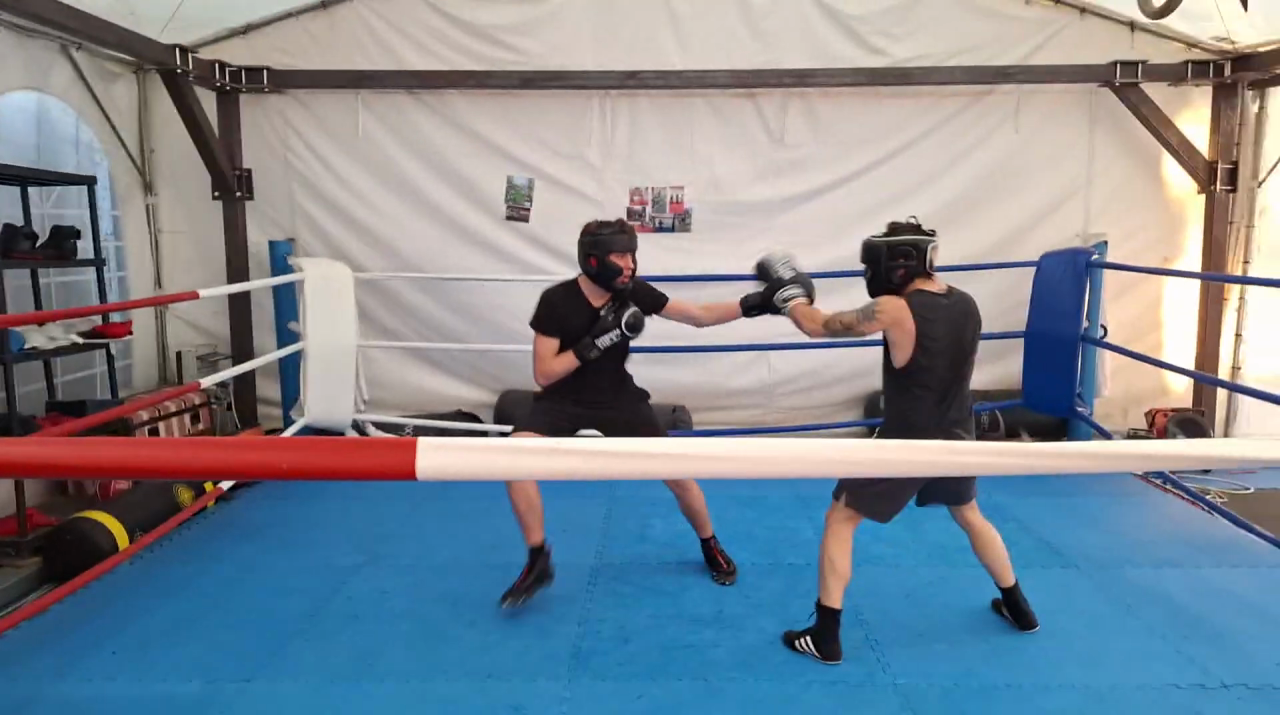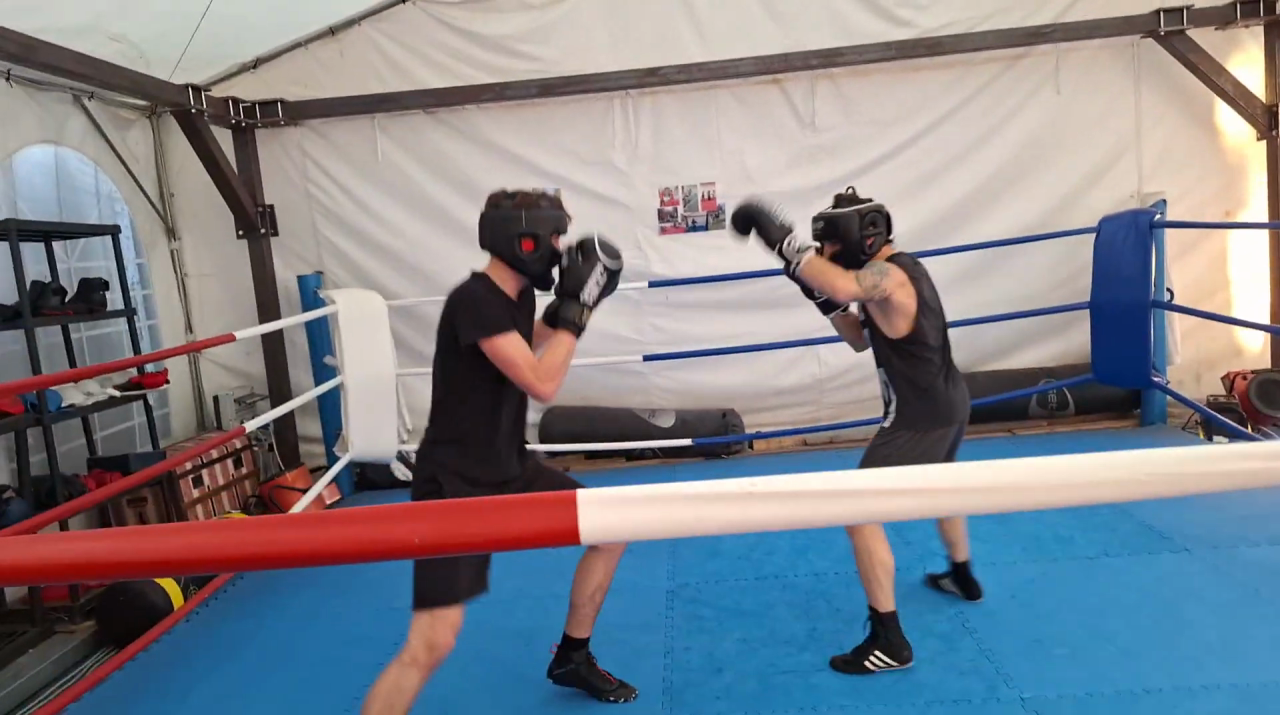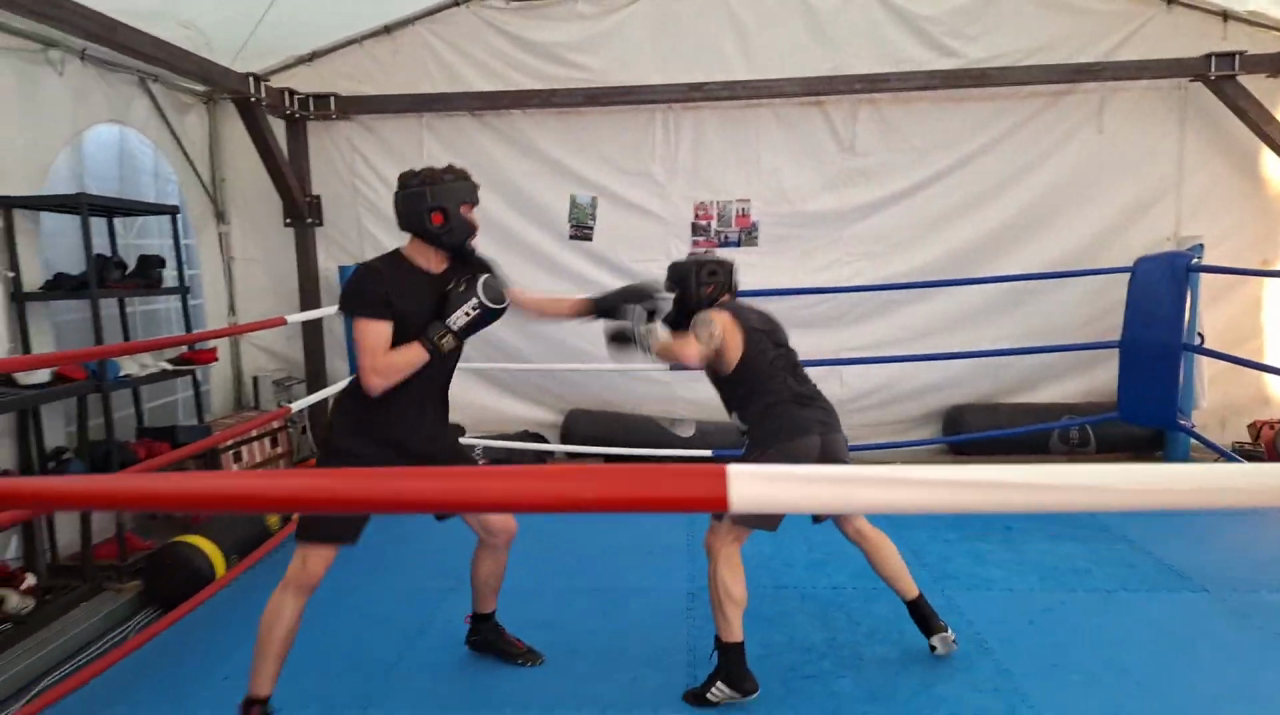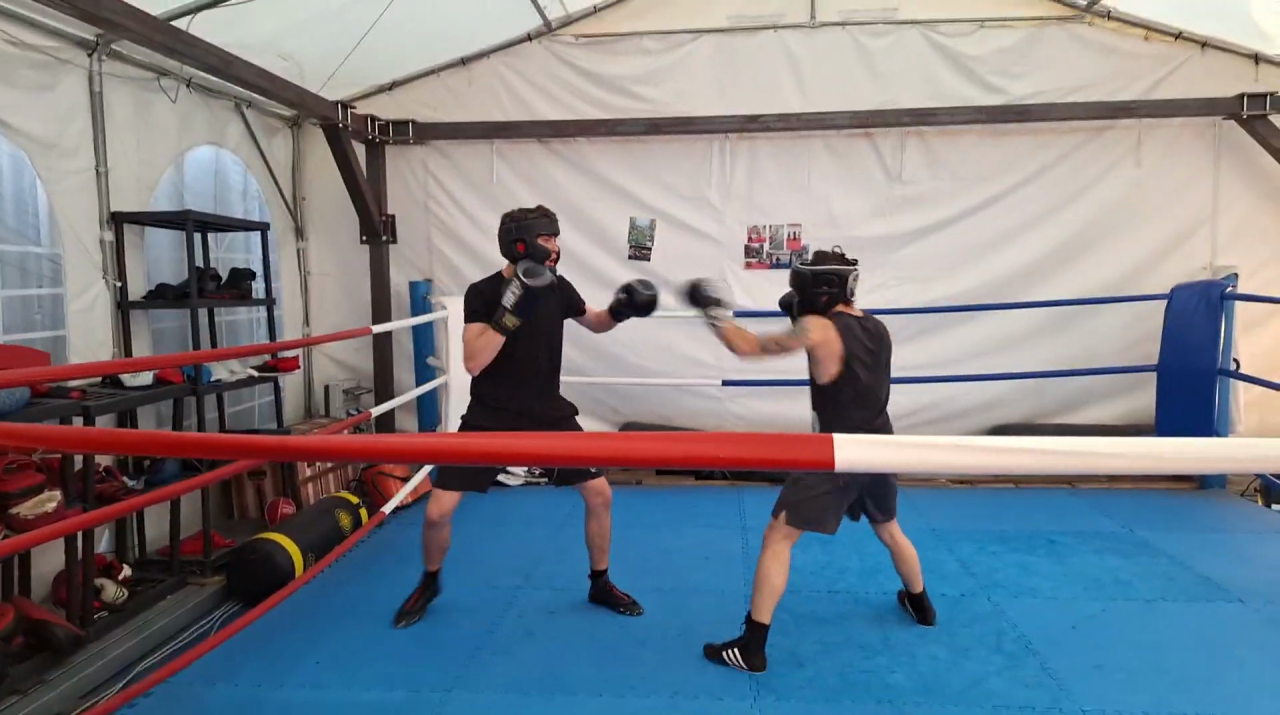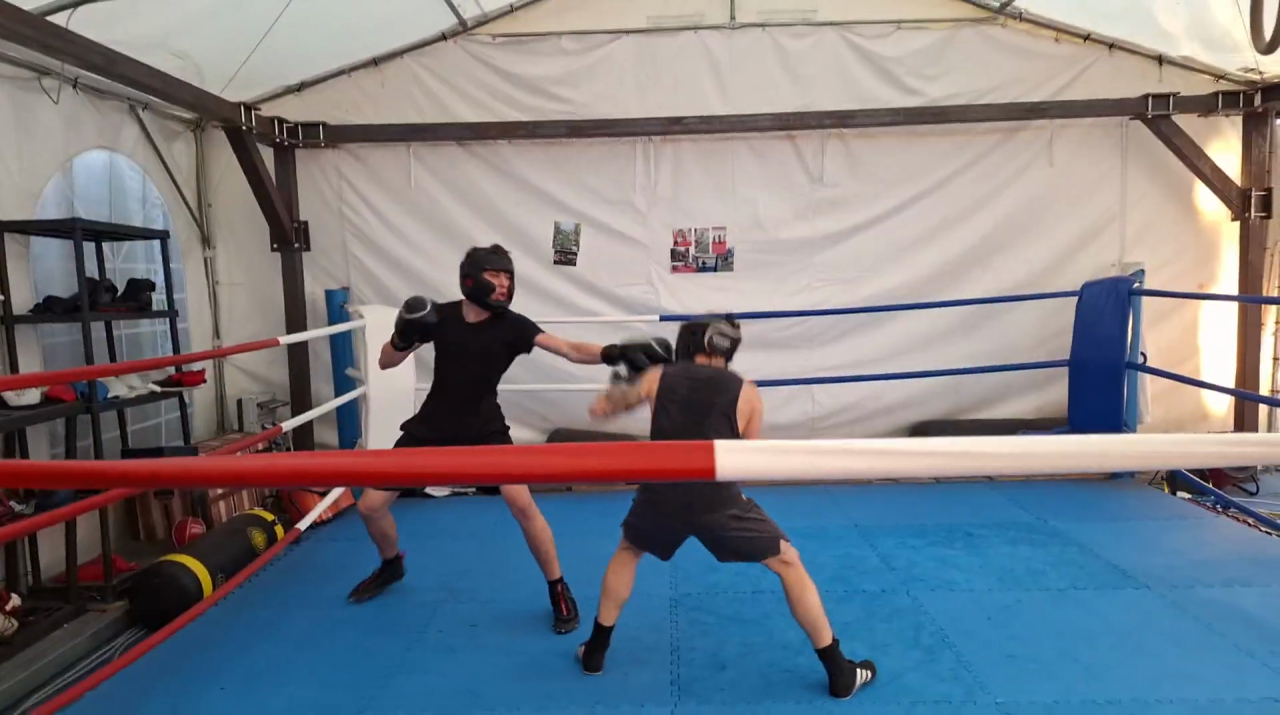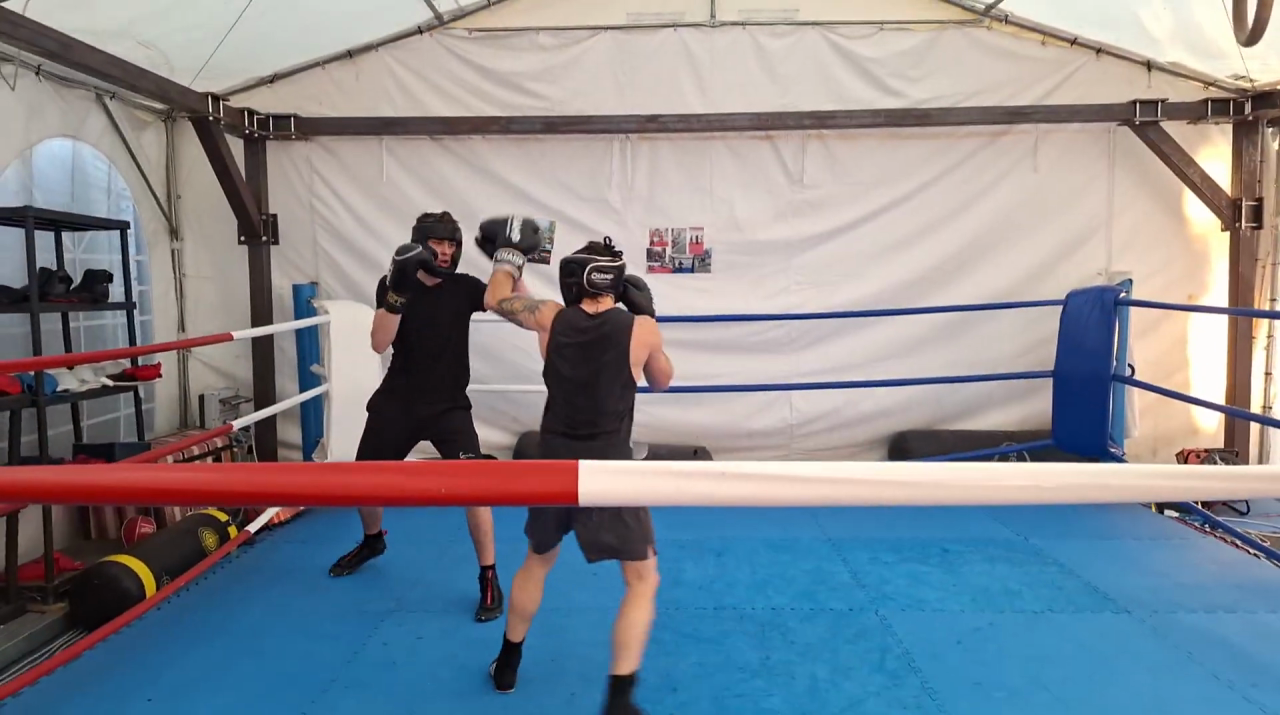
dt=0.7s
person 1, frame 1
left shoulder: (893, 309)
right shoulder: (966, 305)
left elbow: (820, 324)
left wrist: (787, 288)
left hip: (904, 440)
right hip: (955, 438)
left knee: (841, 521)
right knee: (972, 519)
left ankle: (826, 634)
right ankle: (1017, 607)
person 1, frame 2
left shoulder: (887, 274)
right shoulder: (901, 269)
left elbow: (838, 283)
right elbow: (861, 339)
left wrist: (783, 238)
right wrist: (820, 293)
left hip: (921, 416)
right hip: (948, 404)
left knee: (862, 517)
left ankle: (888, 641)
right ankle: (962, 575)
person 1, frame 3
left shoulder: (713, 318)
right shoulder: (756, 320)
left elbow: (688, 354)
left wrist: (644, 335)
right wrist: (672, 330)
left hip: (781, 445)
right hip: (823, 430)
left knee: (721, 544)
right knee: (859, 529)
left ankle: (734, 671)
right ankle: (930, 621)
person 1, frame 4
left shoulder: (819, 328)
right shoulder: (876, 328)
left elbow: (748, 347)
left wrist: (712, 308)
left knee: (778, 540)
right knee: (889, 529)
left ankle: (752, 648)
right ankle: (921, 605)
person 1, frame 5
left shoulder: (661, 376)
right shoulder: (746, 392)
left elbow: (600, 409)
left wrist: (624, 386)
left hip: (659, 494)
right hip: (715, 499)
left knee: (629, 552)
right knee: (789, 565)
left ankle: (596, 650)
right ankle: (839, 670)
person 1, frame 6
left shoulder: (551, 318)
right shoulder: (642, 328)
left elbow: (496, 299)
right elbow: (662, 381)
left wrist: (509, 253)
left hip: (554, 465)
left knee: (539, 561)
right knee: (642, 580)
left ankle: (507, 665)
person 2, frame 1
left shoulder: (637, 292)
right shoulder: (557, 302)
left elbow: (698, 316)
right elbow: (543, 376)
left wrist: (752, 304)
right wrist: (594, 343)
left hip: (617, 397)
right hip: (567, 398)
left knee: (675, 472)
left ankle: (709, 544)
right ankle: (538, 559)
person 2, frame 2
left shoulder: (517, 293)
right shoulder: (474, 300)
left elbow: (538, 349)
right elbow: (543, 383)
left wrist: (568, 300)
right wrist: (580, 300)
left hip: (510, 469)
right hip: (457, 486)
right knee: (430, 647)
left ankle: (572, 657)
person 2, frame 3
left shoulder: (469, 270)
right shoulder: (374, 280)
left elbow: (538, 305)
right elbow: (375, 379)
left wrist: (604, 302)
right wrist: (448, 328)
left hip: (426, 439)
right hip: (359, 442)
left knee: (500, 530)
right knee: (304, 576)
left ankle: (483, 628)
person 2, frame 4
left shoulder: (555, 287)
right shoulder: (483, 294)
left elbow: (596, 323)
right elbow: (474, 364)
left wrist: (625, 305)
right wrist: (510, 310)
left hip: (547, 413)
right hip: (492, 417)
left knee: (600, 494)
right knee: (438, 511)
left ankle: (599, 584)
right ankle: (430, 583)
person 2, frame 5
left shoulder: (512, 325)
right shoulder: (441, 316)
left elbow: (568, 349)
right elbow: (386, 363)
left wrist: (617, 351)
right wrist: (402, 338)
left hip: (483, 428)
right hip: (433, 425)
left knee: (520, 503)
right knee: (370, 504)
left ankle: (558, 590)
right ankle: (391, 565)
person 2, frame 6
left shoulder: (463, 286)
right shoulder: (391, 284)
right elbow: (380, 343)
right wrist: (400, 289)
left hip: (447, 404)
right hip: (397, 402)
left ankle: (488, 578)
right ankle: (373, 540)
